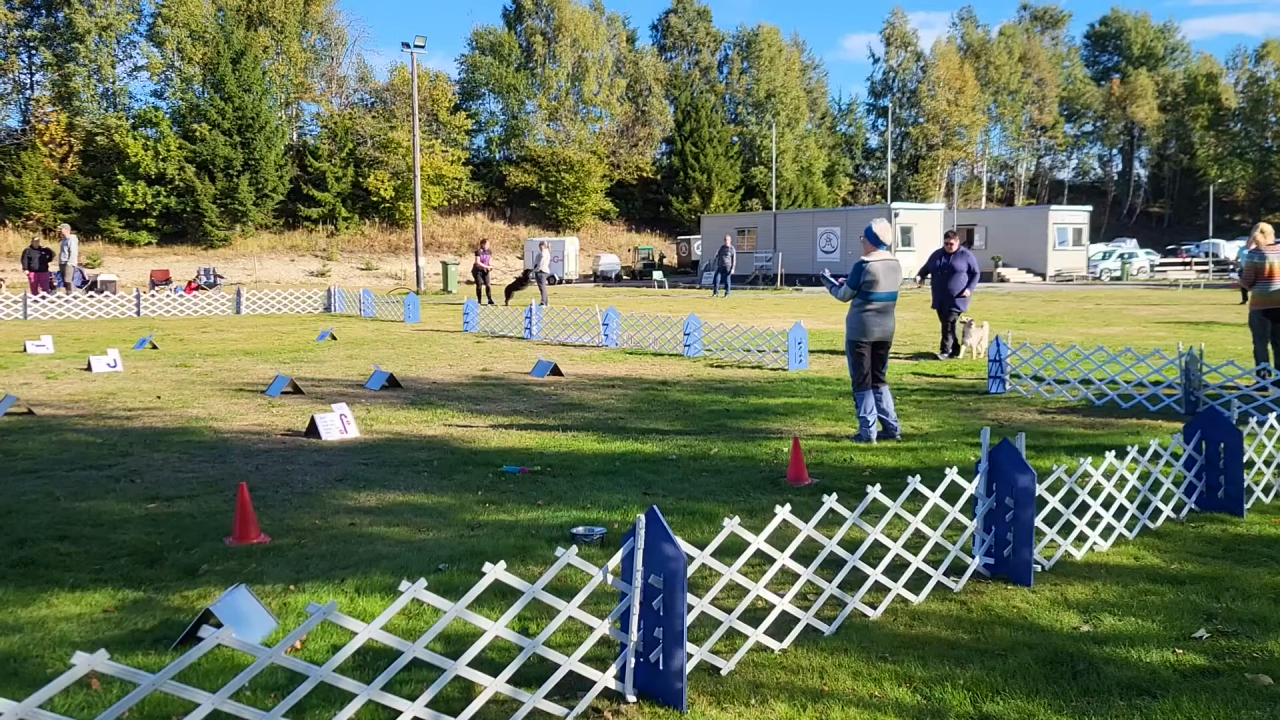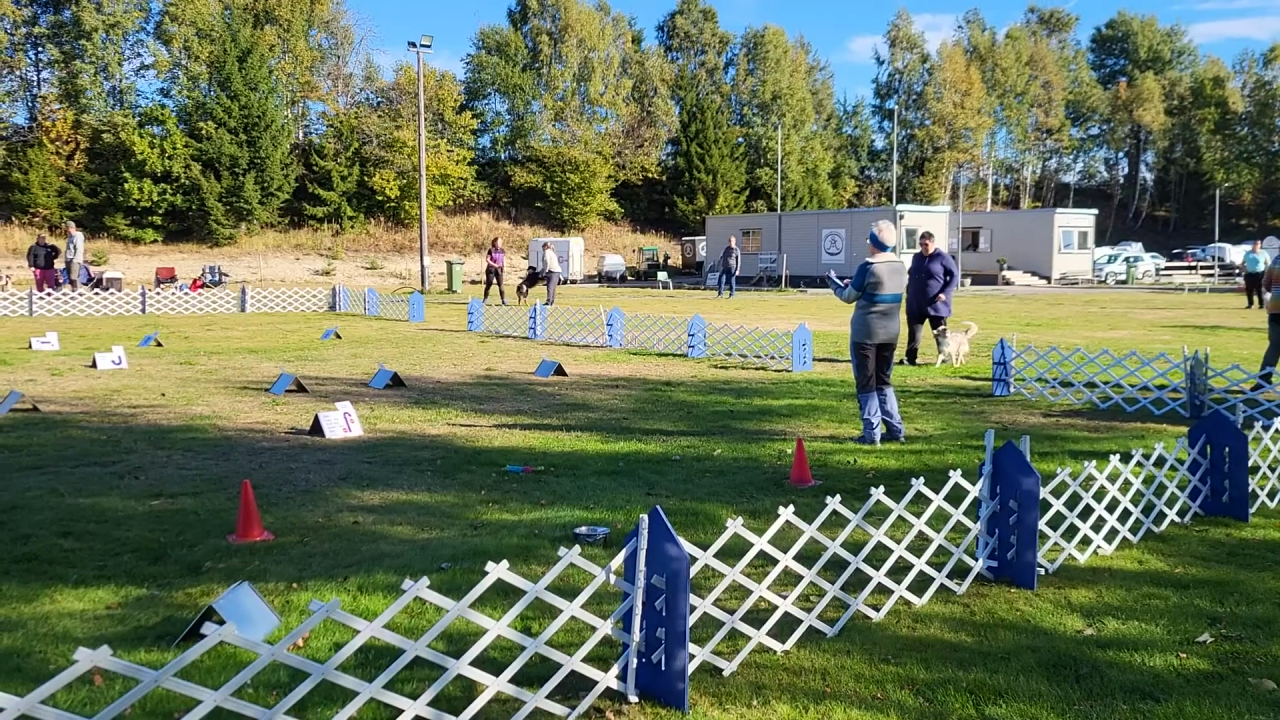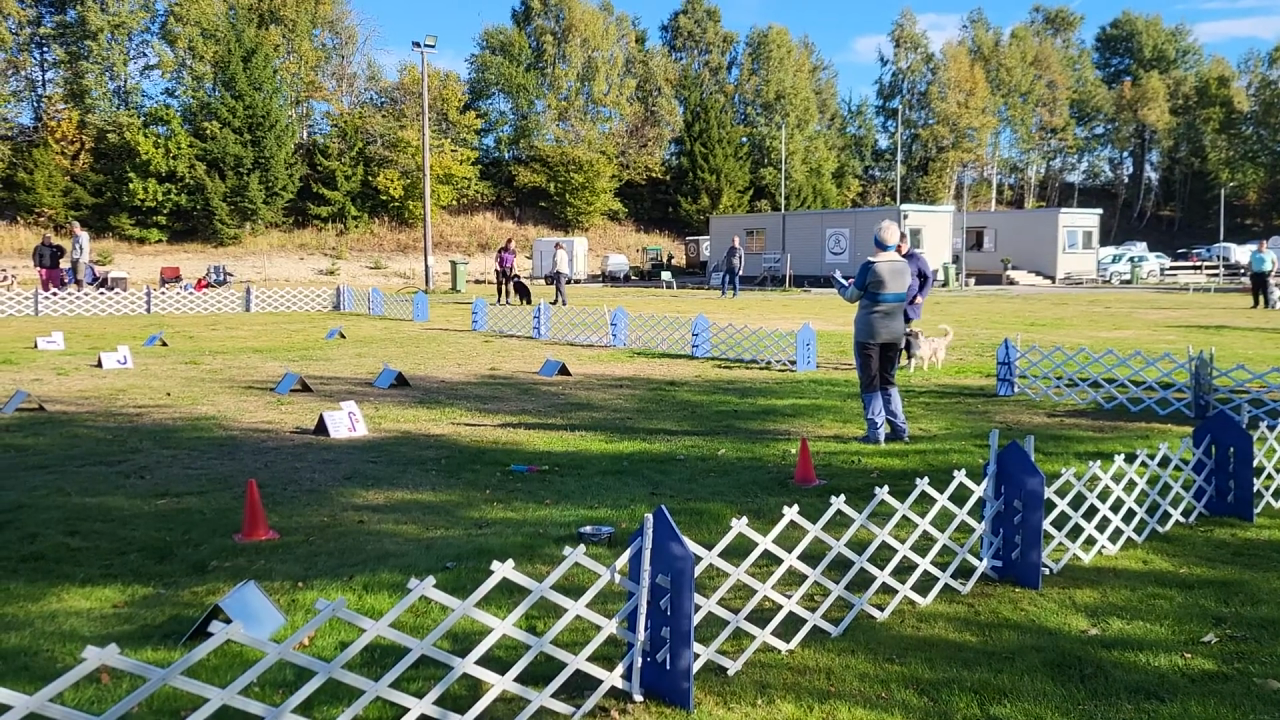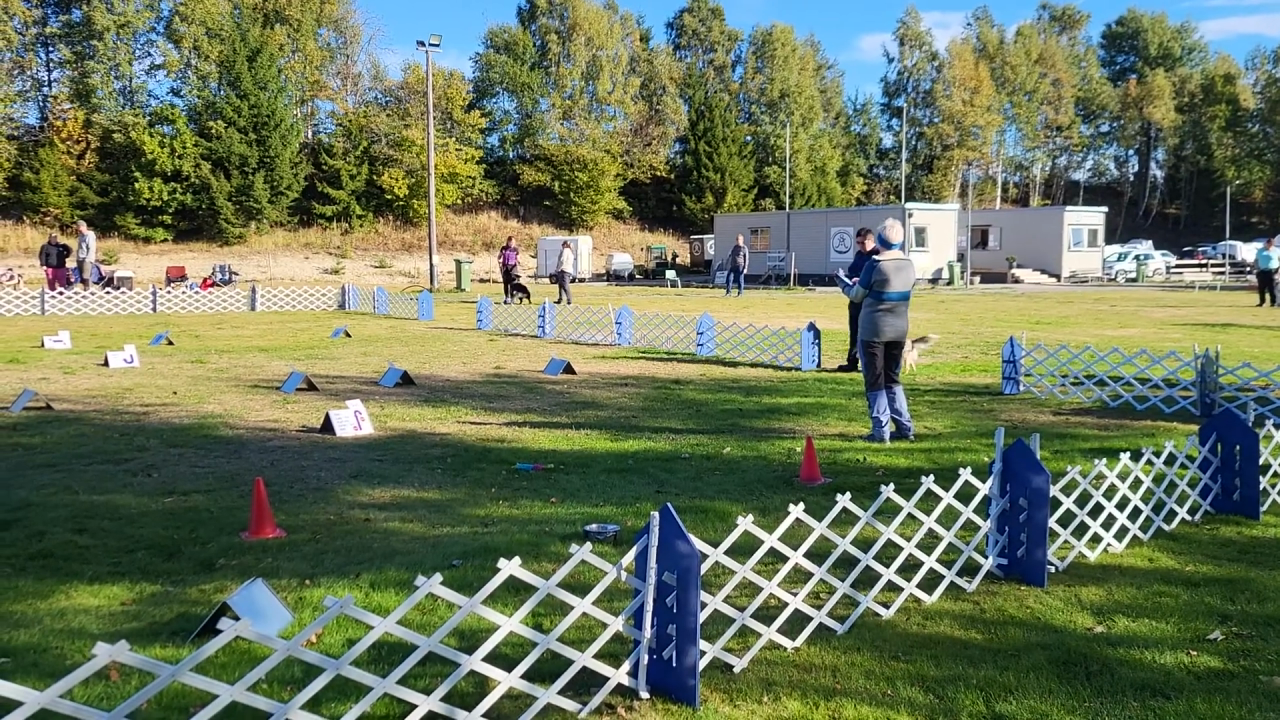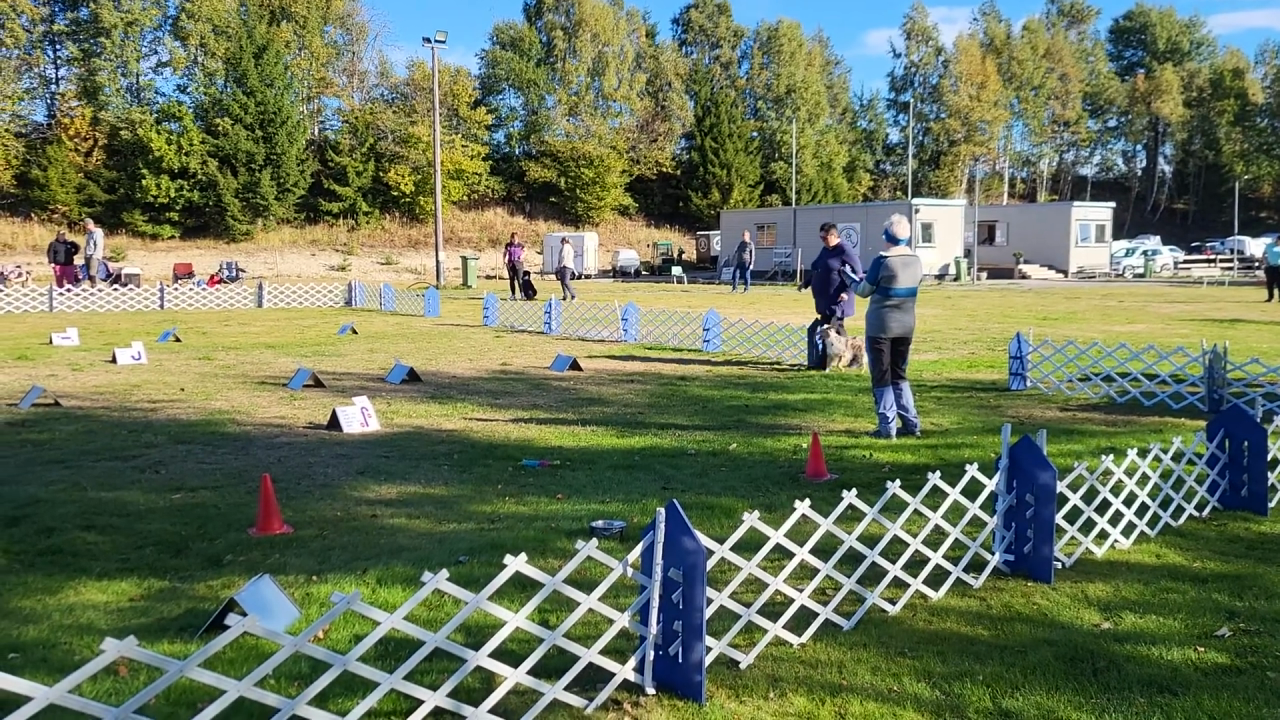
dt=0.5s
person 1, frame 1
left shoulder: (864, 266)
right shoulder: (895, 265)
left elbow: (845, 296)
left wrist: (830, 282)
right wrist: (847, 283)
left hip: (861, 330)
right hip: (885, 330)
left knee: (862, 381)
right knee: (879, 379)
left ankle: (868, 432)
right ankle: (891, 428)
person 1, frame 2
left shoulder: (868, 267)
right shoulder: (900, 267)
left elbow: (849, 297)
left wrist: (834, 283)
right wrist: (853, 285)
left hip: (865, 332)
right hip: (891, 332)
left knee: (866, 384)
right knee: (883, 381)
left ankle: (871, 434)
right ankle: (895, 430)
person 1, frame 3
left shoulder: (870, 266)
right shoulder: (904, 267)
left elbow: (852, 297)
left wrist: (840, 282)
left hip: (869, 331)
right hip: (895, 332)
left knee: (870, 383)
right knee: (888, 381)
left ankle: (875, 433)
right ankle: (899, 430)
person 1, frame 4
left shoulder: (875, 265)
right shoulder: (909, 266)
left elbow: (857, 296)
left wrist: (845, 283)
left hip: (874, 330)
right hip: (899, 330)
left knee: (875, 382)
right knee: (892, 379)
left ankle: (880, 432)
right ankle: (905, 428)
person 1, frame 5
left shoulder: (882, 262)
right shoulder: (916, 262)
left elbow: (864, 292)
left hip: (880, 326)
right hip: (906, 326)
left knee: (882, 378)
right knee: (899, 375)
left ankle: (887, 427)
right ankle: (911, 424)
